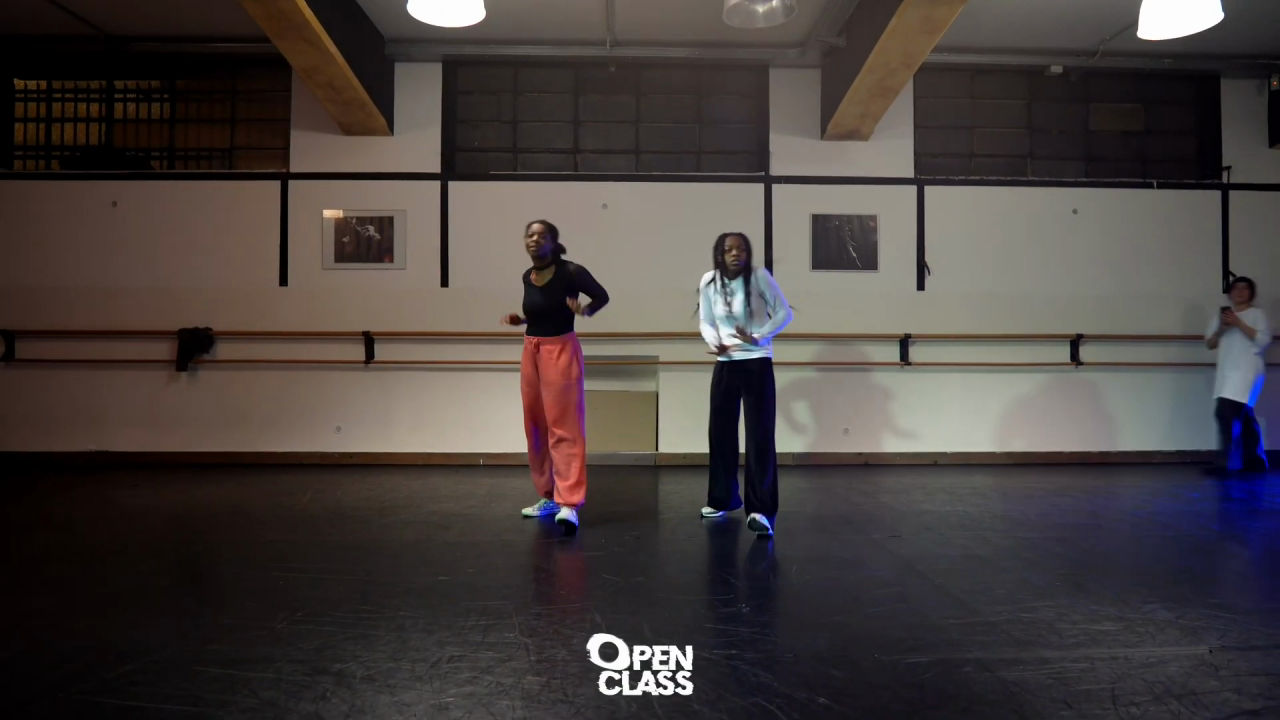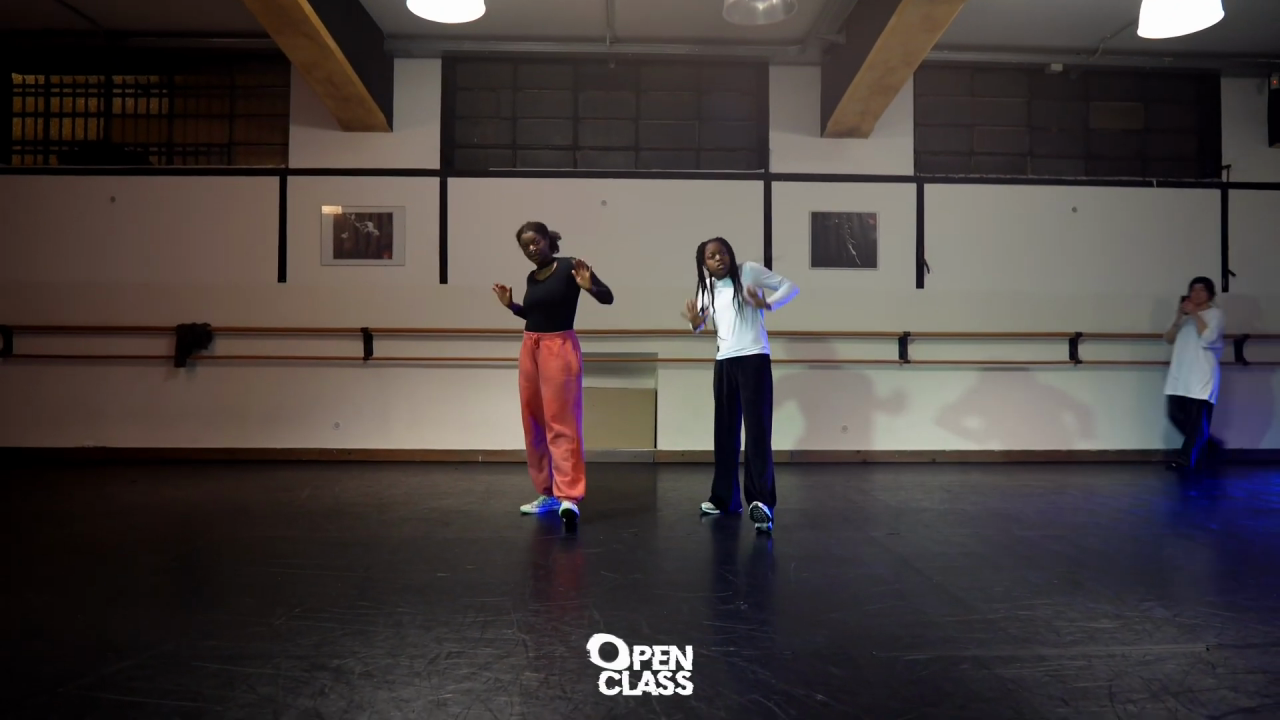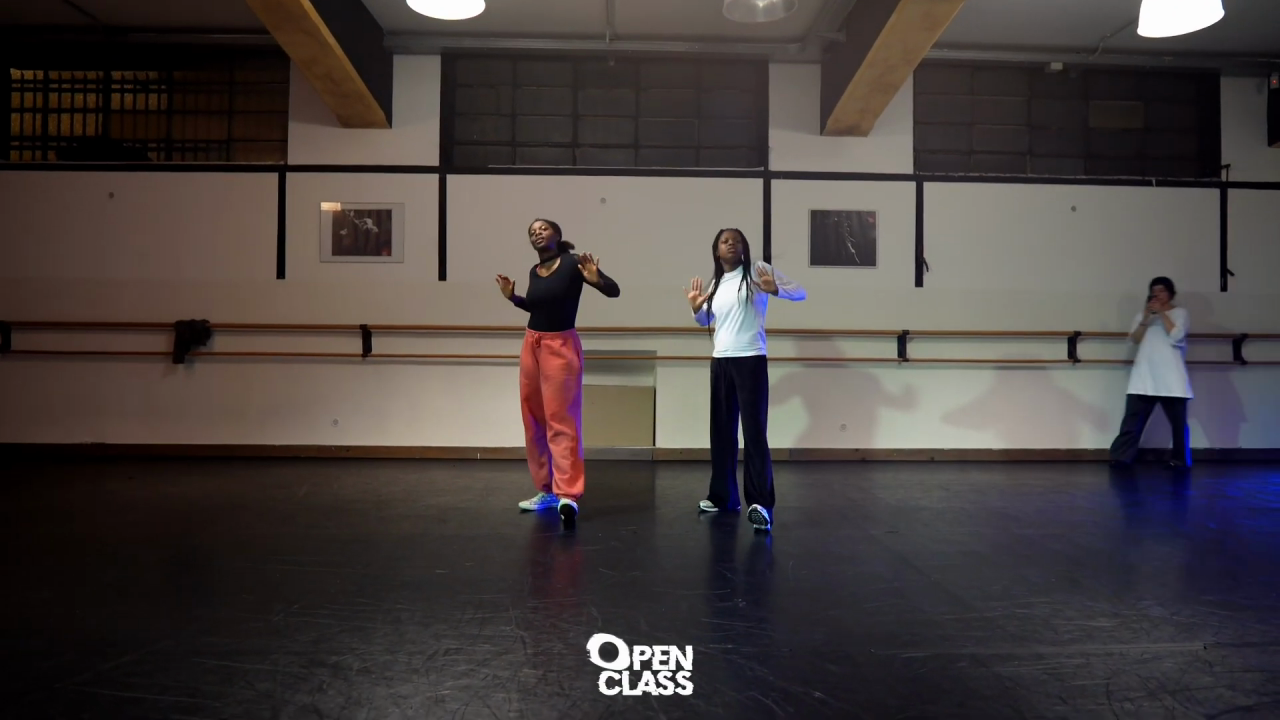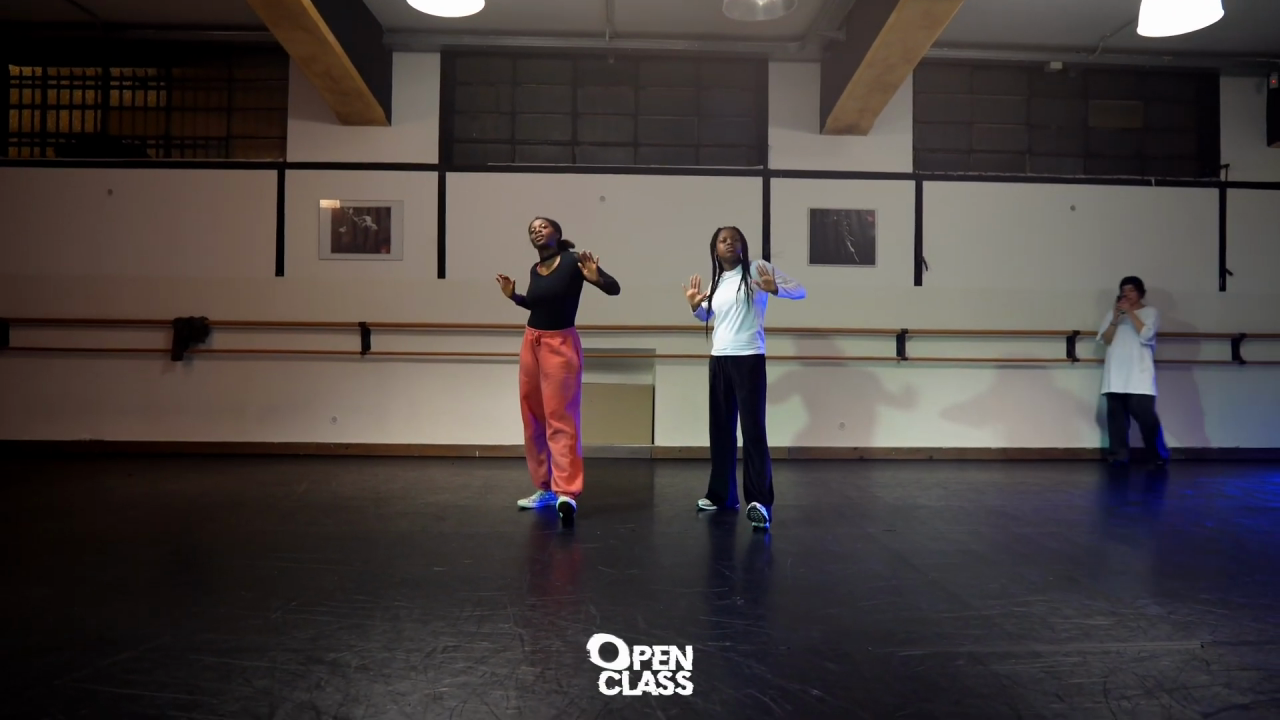
dt=0.4s
person 1, frame 1
left shoulder: (571, 272)
right shoulder: (527, 277)
left elbow: (603, 296)
left wrist: (585, 310)
right wrist: (520, 320)
left hip: (562, 352)
right hip: (531, 353)
left knee: (563, 427)
right knee: (536, 427)
left ankle: (569, 503)
right ankle: (549, 496)
person 1, frame 2
left shoulder: (570, 267)
right shoulder: (532, 277)
left elbow: (608, 298)
left wrist: (589, 287)
right wrist: (510, 305)
left hip: (560, 348)
right hip: (529, 349)
left knee: (561, 423)
right knee: (534, 423)
left ankle: (568, 497)
right ankle: (547, 492)
person 1, frame 3
left shoulder: (573, 264)
right shoulder: (534, 272)
left elbow: (614, 291)
left wrist: (596, 280)
right wrist: (511, 296)
left hip: (561, 347)
right hip: (531, 346)
left knee: (561, 421)
right knee: (535, 421)
left ankle: (568, 494)
right ankle: (546, 489)
person 1, frame 4
left shoulder: (573, 261)
right shoulder: (535, 270)
left elbow: (615, 288)
left wrist: (595, 278)
right wrist: (513, 295)
left hip: (560, 345)
right hip: (531, 343)
left knee: (561, 418)
right knee: (534, 418)
left ankle: (567, 492)
right ankle: (545, 487)
person 2, frame 1
left shoulder: (758, 276)
right shoulder: (709, 281)
left elbow: (785, 311)
right elbow: (705, 322)
left wrist: (759, 337)
right wrist: (716, 343)
left hip: (757, 364)
right hip: (725, 365)
left knee: (759, 435)
right knee: (720, 432)
left ankle: (762, 510)
right ankle: (723, 499)
person 2, frame 2
left shoulder: (749, 271)
right shoulder: (708, 287)
left elbow: (790, 287)
right elbow: (704, 320)
left wrist: (767, 303)
right wrist: (695, 322)
left hip: (753, 359)
right hip: (724, 363)
left knee: (757, 429)
right knee: (724, 431)
left ankle: (762, 501)
right ankle: (724, 497)
person 2, frame 3
left shoulder: (758, 269)
right shoulder: (716, 283)
left elbow: (800, 293)
right elbow: (706, 321)
left wrist: (776, 290)
right wrist: (696, 308)
left hip: (750, 359)
right hip: (720, 361)
left knee: (754, 430)
right knee: (721, 430)
left ankle: (761, 503)
right ankle: (723, 496)
person 2, frame 4
left shoulder: (757, 268)
right shoulder: (716, 280)
left elbow: (799, 291)
right elbow: (707, 316)
left wrist: (775, 289)
right wrist: (695, 306)
left hip: (749, 358)
right hip: (719, 359)
left knee: (753, 428)
right knee: (721, 428)
left ankle: (760, 500)
right ankle: (722, 494)
person 3, frame 1
left shoulder: (1257, 314)
right shoulder: (1222, 315)
left elbow: (1263, 339)
right elbow: (1210, 344)
left wrist: (1239, 324)
right wrist: (1220, 329)
left hip: (1246, 374)
right hip: (1226, 374)
left knee: (1226, 414)
right knee: (1244, 418)
left ankle: (1229, 461)
right ankle: (1255, 461)
person 3, frame 2
left shoulder: (1215, 313)
right shoulder: (1183, 314)
left elbow: (1209, 338)
right elbow: (1169, 339)
left wrist: (1195, 314)
right wrist: (1178, 319)
left hip: (1202, 374)
right hip: (1180, 374)
left knee: (1197, 419)
right knee: (1176, 414)
left ankle: (1188, 459)
right ankle: (1207, 445)
person 3, frame 3
left shoulder: (1180, 313)
right shoulder: (1144, 314)
left elbow: (1176, 336)
right elbow: (1135, 339)
left wrist: (1161, 313)
right wrist: (1145, 319)
left hip: (1170, 377)
right hip: (1144, 375)
left knee: (1178, 419)
right knee: (1134, 416)
left ankle: (1181, 459)
right ankle: (1122, 455)
person 3, frame 4
left shoulder: (1150, 312)
right shoulder: (1112, 313)
left elbow: (1146, 335)
right elbow: (1104, 340)
left wrist: (1130, 313)
right wrist: (1115, 319)
left hip: (1140, 374)
right hip: (1116, 374)
left knee: (1145, 414)
right knee: (1116, 416)
left ankle: (1160, 453)
right ankle: (1119, 454)
